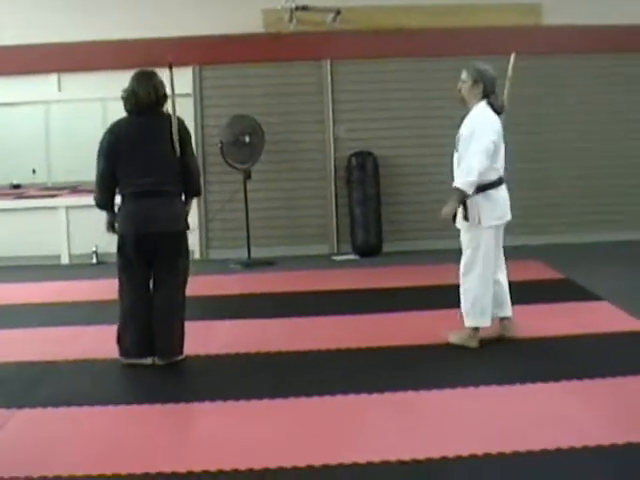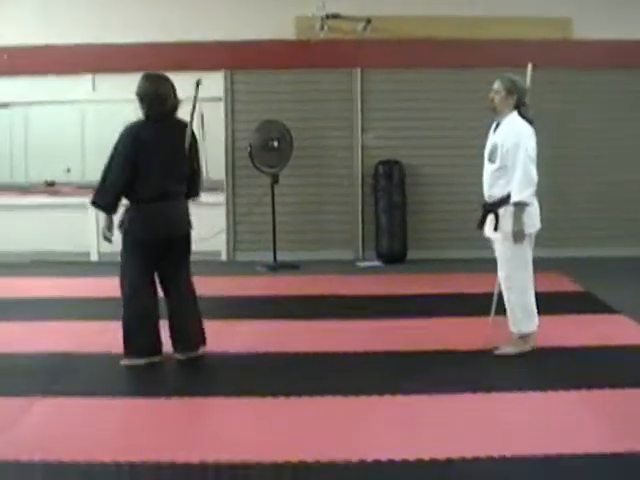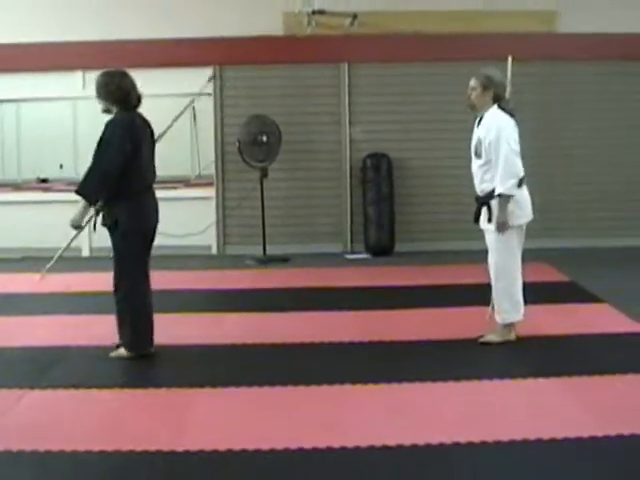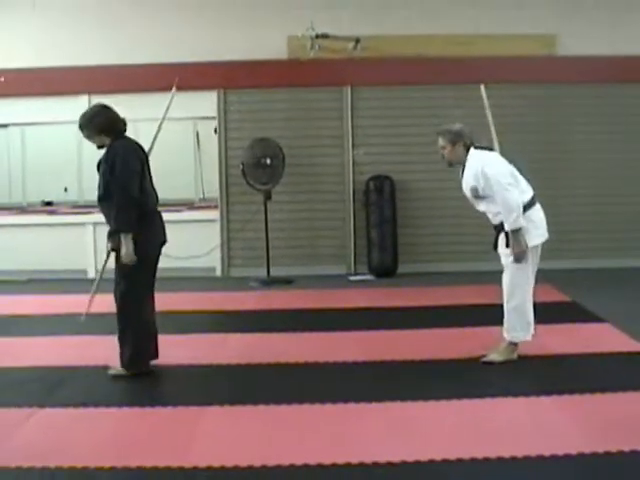
dt=0.4s
person 1, frame 1
left shoulder: (117, 131)
right shoulder: (175, 126)
left elbow: (105, 176)
right elbow: (191, 171)
left wrist: (109, 212)
right wrist: (185, 203)
left hip: (133, 215)
right hip: (170, 214)
left knee: (133, 285)
right knee: (170, 285)
left ankle: (136, 349)
right ankle: (168, 350)
person 1, frame 2
left shoulder: (134, 133)
right shoulder: (183, 130)
left elbow: (117, 176)
right elbow: (194, 174)
left wrist: (108, 215)
left hip: (144, 217)
right hip: (177, 215)
left knee: (138, 284)
right knee: (179, 280)
left ankle: (144, 350)
right ankle: (190, 343)
person 1, frame 3
left shoulder: (120, 125)
right shoulder: (138, 121)
left elbow: (105, 170)
left wrist: (84, 207)
right wrist: (105, 202)
left hip: (129, 211)
right hip: (140, 207)
left knee: (131, 276)
right knee: (131, 273)
left ankle: (138, 342)
right ankle: (135, 336)
person 1, frame 4
left shoulder: (120, 152)
right shoulder: (122, 148)
left elbow: (127, 198)
left wrist: (126, 240)
right wrist: (119, 235)
left hip: (139, 234)
right hip: (143, 231)
left knee: (131, 297)
right knee: (137, 295)
left ankle: (134, 361)
right ankle: (140, 355)
person 2, frame 1
left shoulder: (480, 119)
right shoulder: (482, 116)
left elbow: (475, 166)
left wrist: (454, 200)
left hip: (482, 201)
right hip: (487, 199)
left knee: (475, 266)
right knee: (492, 264)
left ankle: (471, 332)
right ankle: (504, 322)
person 2, frame 2
left shoulder: (519, 130)
right shoulder: (499, 127)
left elbow: (524, 176)
left wrist: (517, 219)
left hip: (513, 213)
right hip: (502, 212)
left knee: (515, 276)
right knee: (513, 275)
left ankle: (523, 338)
right ankle: (523, 333)
person 2, frame 3
left shoulder: (499, 123)
right shoulder: (484, 121)
left elbow: (508, 168)
left wrist: (502, 210)
left hip: (505, 204)
right hip: (495, 203)
left knee: (503, 265)
right knee: (504, 264)
left ankle: (506, 327)
right ankle: (508, 322)
person 2, frame 4
left shoulder: (482, 164)
right shoulder: (469, 168)
left elbow: (510, 201)
left wrist: (518, 240)
right wrist: (511, 238)
left hip: (524, 225)
right hip: (515, 226)
left knee: (517, 286)
right knee: (515, 285)
left ankle: (511, 345)
right ankle: (512, 341)
